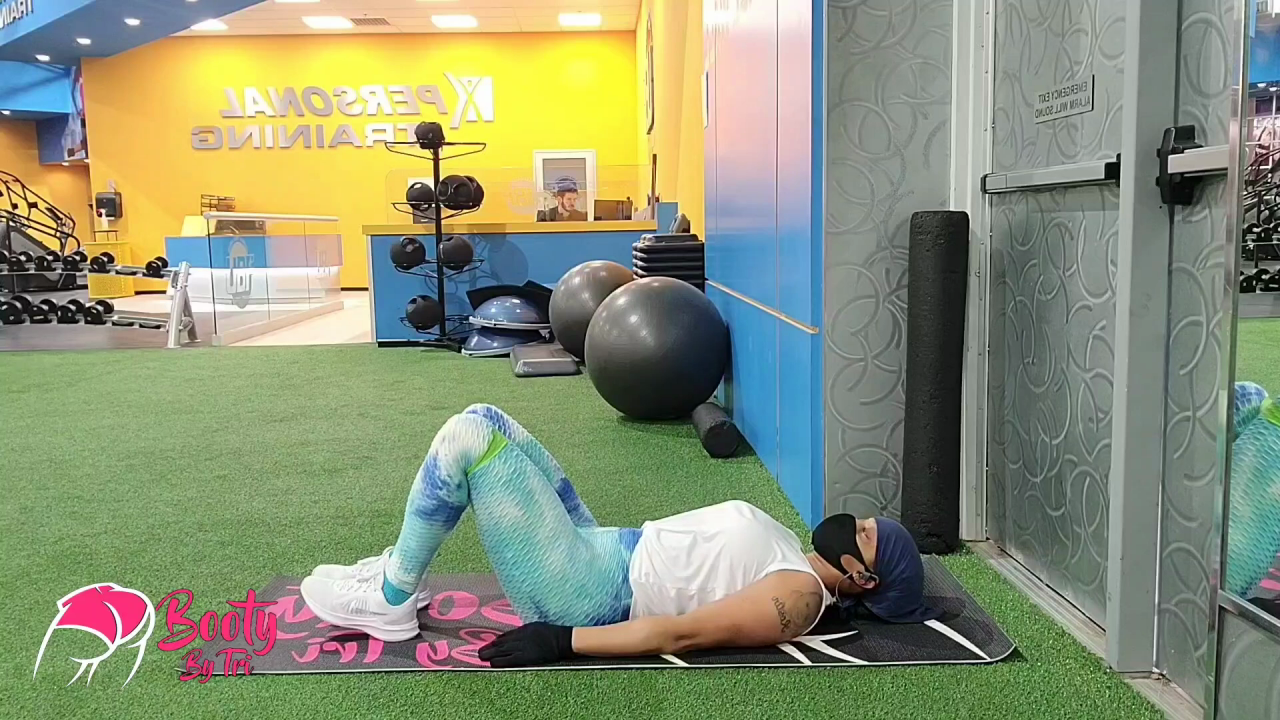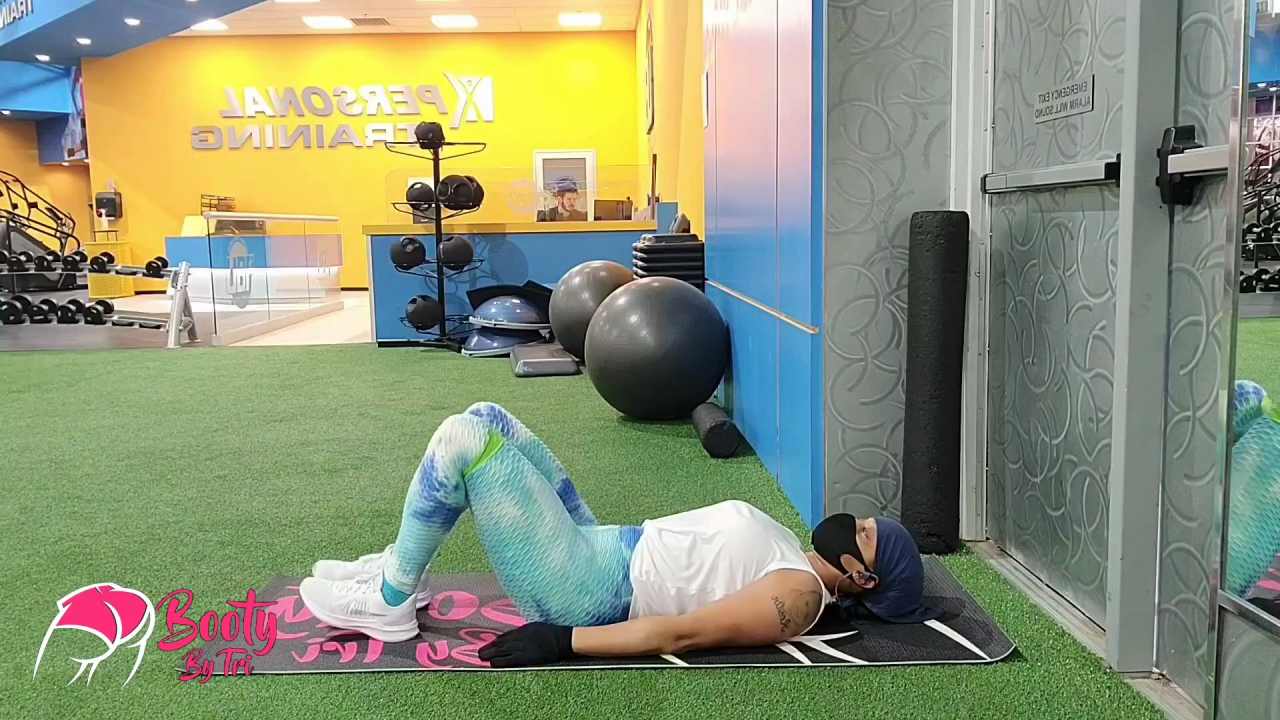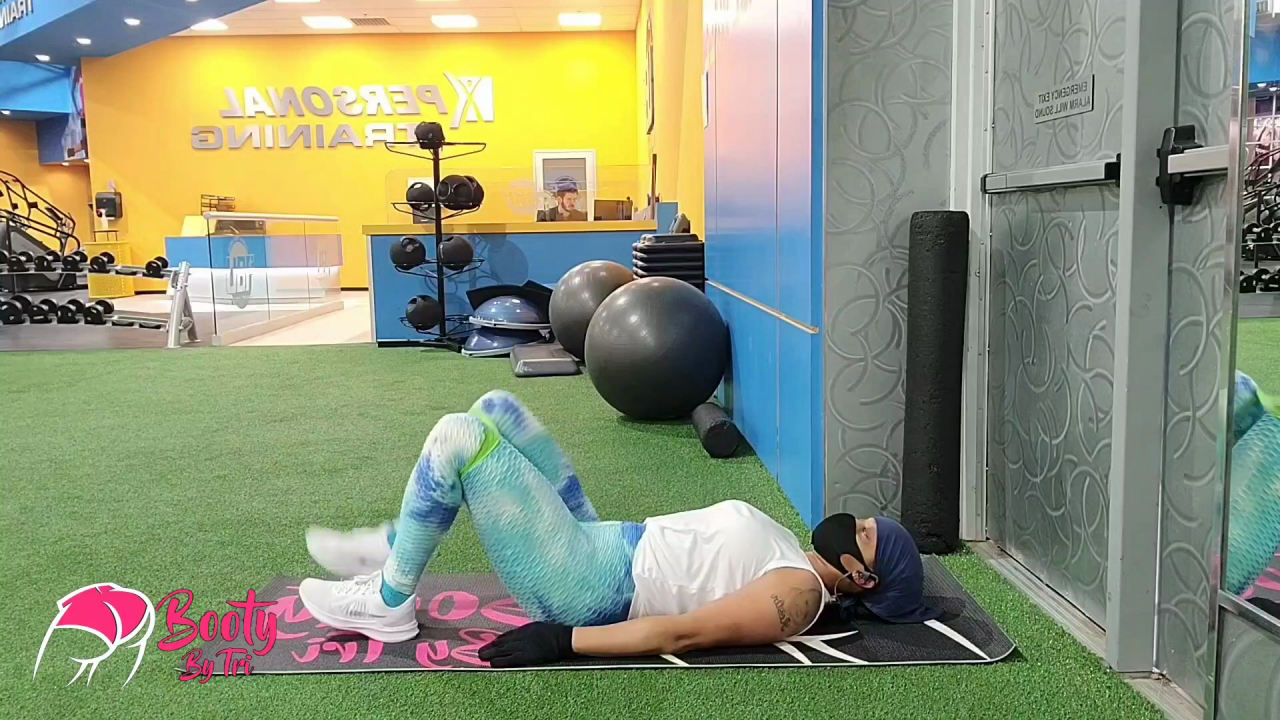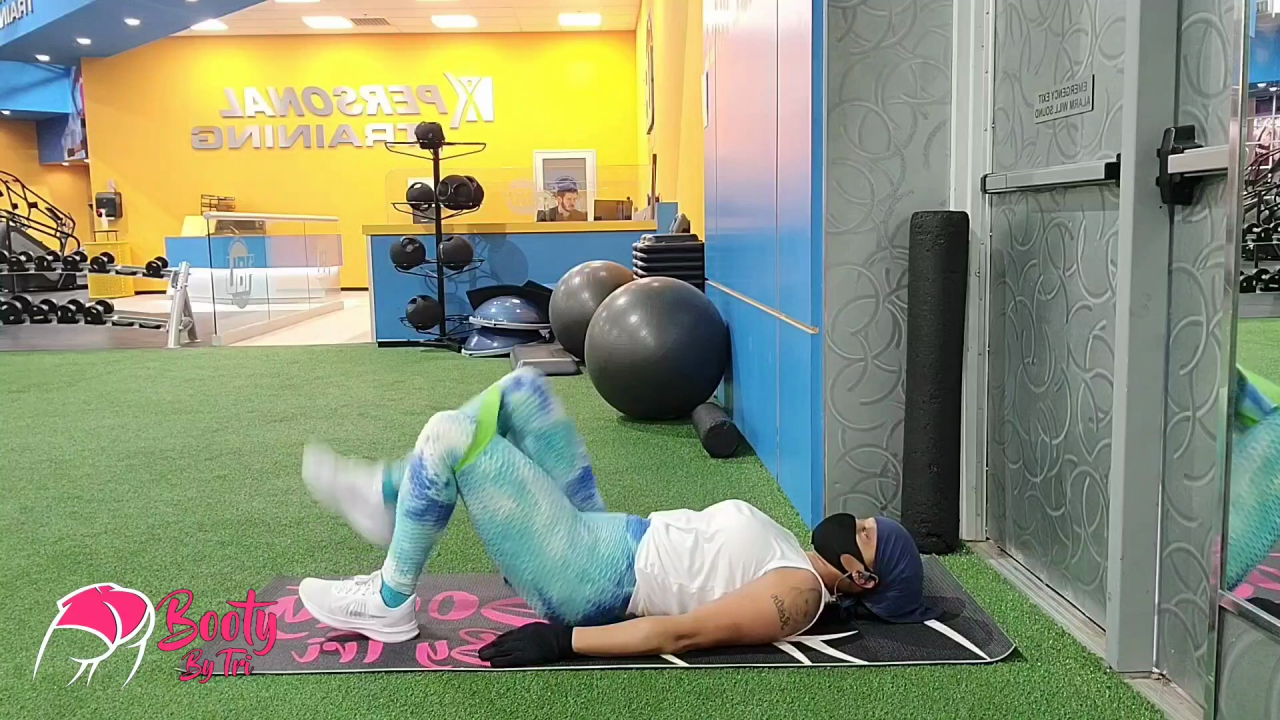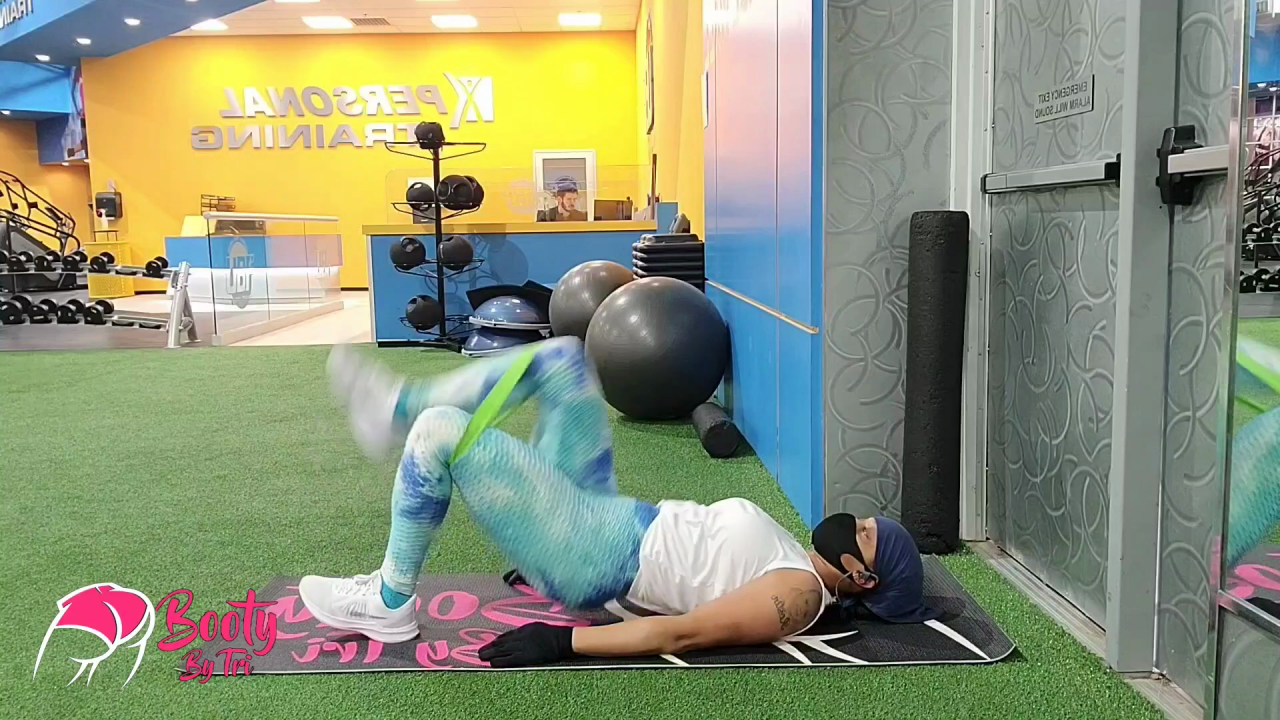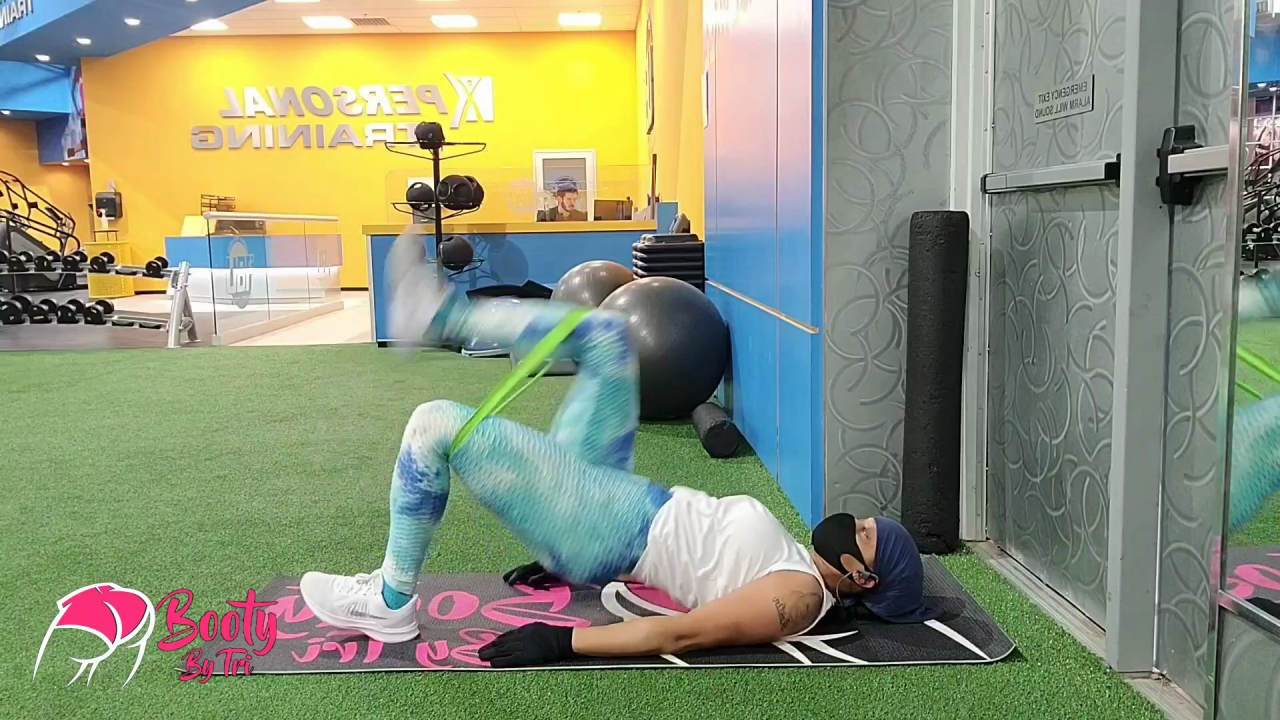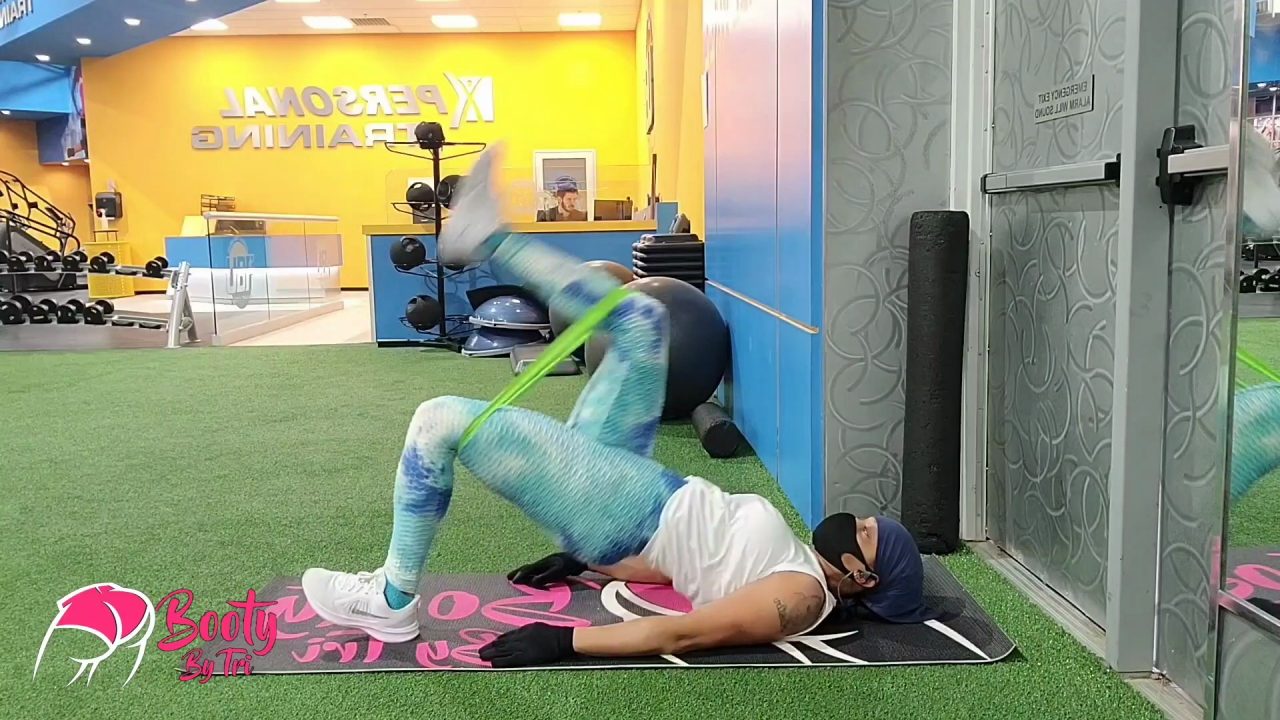
dt=0.1s
person 1, frame 1
left shoulder: (796, 600)
right shoulder: (788, 555)
left elbow: (679, 634)
left wrist: (560, 642)
left hip: (578, 590)
right hip: (600, 550)
left knee: (465, 436)
right knee: (485, 420)
left ankle: (388, 602)
right ankle: (401, 568)
person 1, frame 2
left shoulder: (796, 600)
right shoulder: (787, 556)
left elbow: (679, 634)
left wrist: (560, 642)
left hip: (579, 588)
right hip: (601, 548)
left knee: (462, 438)
right knee: (487, 419)
left ankle: (388, 602)
right ankle: (399, 565)
person 1, frame 3
left shoulder: (797, 597)
right shoulder: (789, 556)
left elbow: (681, 631)
left wrist: (562, 641)
left hip: (584, 583)
right hip: (604, 547)
left knee: (455, 438)
right knee: (498, 411)
left ankle: (387, 605)
right ankle: (395, 547)
person 1, frame 4
left shoulder: (796, 596)
right shoulder: (787, 556)
left elbow: (680, 631)
left wrist: (562, 641)
left hip: (584, 575)
right hip: (605, 535)
left knee: (449, 434)
right knee: (520, 389)
left ankle: (388, 603)
right ankle: (386, 499)
person 1, frame 5
left shoulder: (792, 591)
right shoulder: (790, 558)
left elbow: (679, 631)
left wrist: (569, 638)
left hip: (596, 560)
right hip: (619, 528)
left knee: (439, 436)
right knee: (556, 359)
left ankle: (388, 602)
right ankle: (393, 410)
person 1, frame 6
left shoulder: (797, 597)
right shoulder: (795, 563)
left elbow: (679, 630)
left wrist: (563, 640)
left hip: (604, 532)
right hip: (626, 501)
left knee: (435, 426)
right knee: (606, 332)
left ankle: (390, 607)
right ankle: (435, 312)
person 1, frame 7
left shoulder: (800, 597)
right shoulder: (801, 566)
left elbow: (681, 635)
left wrist: (562, 641)
right wrist: (579, 561)
left hip: (616, 511)
right hip: (625, 489)
left knee: (440, 420)
right knee: (639, 318)
left ankle: (390, 606)
right ankle: (486, 237)
